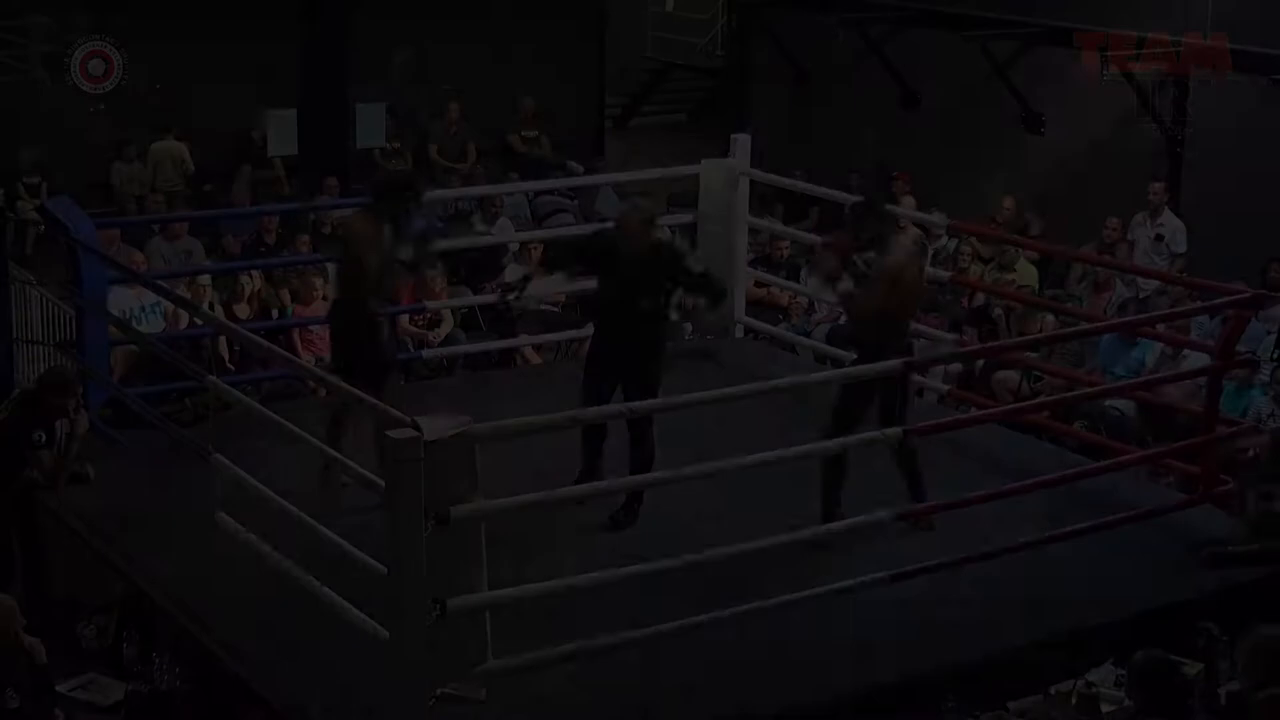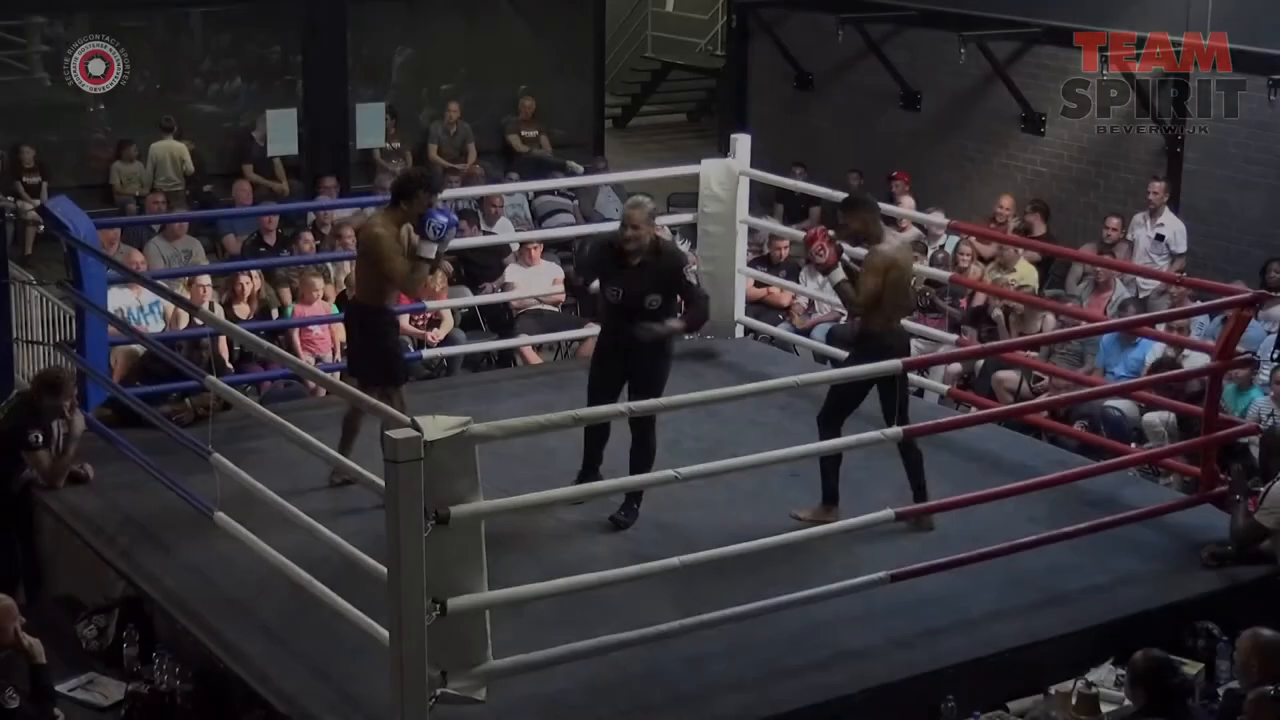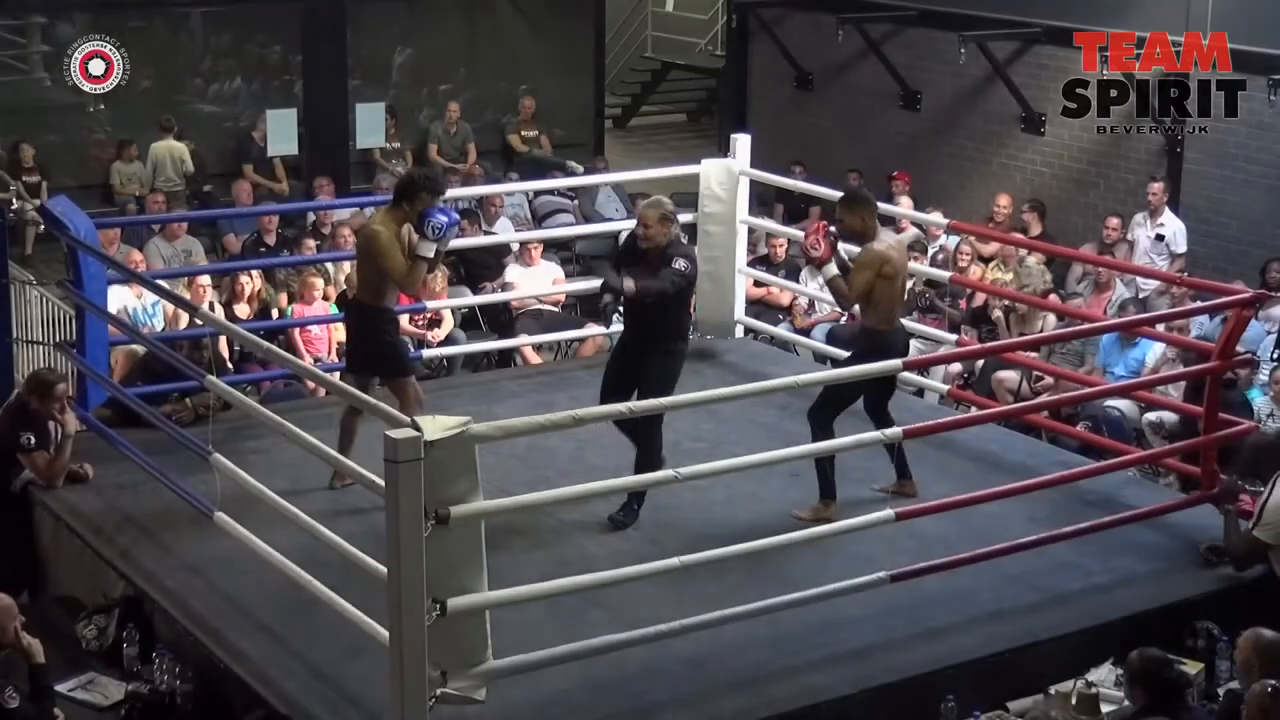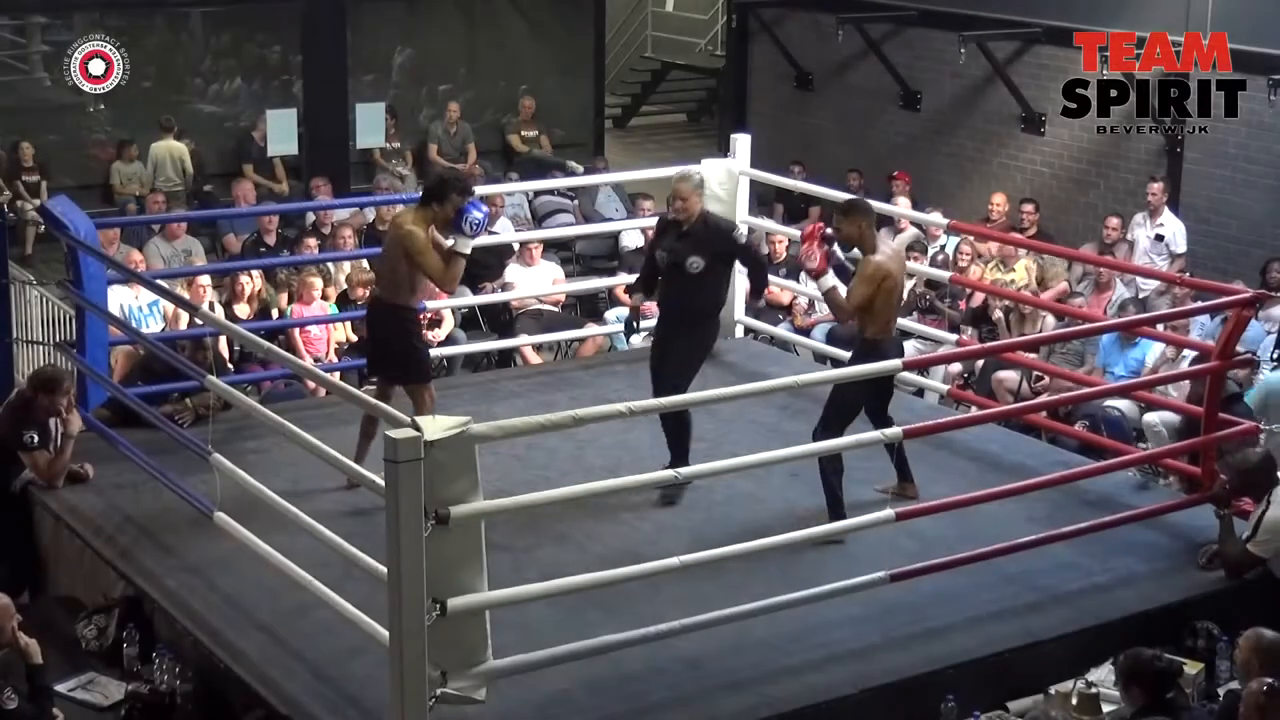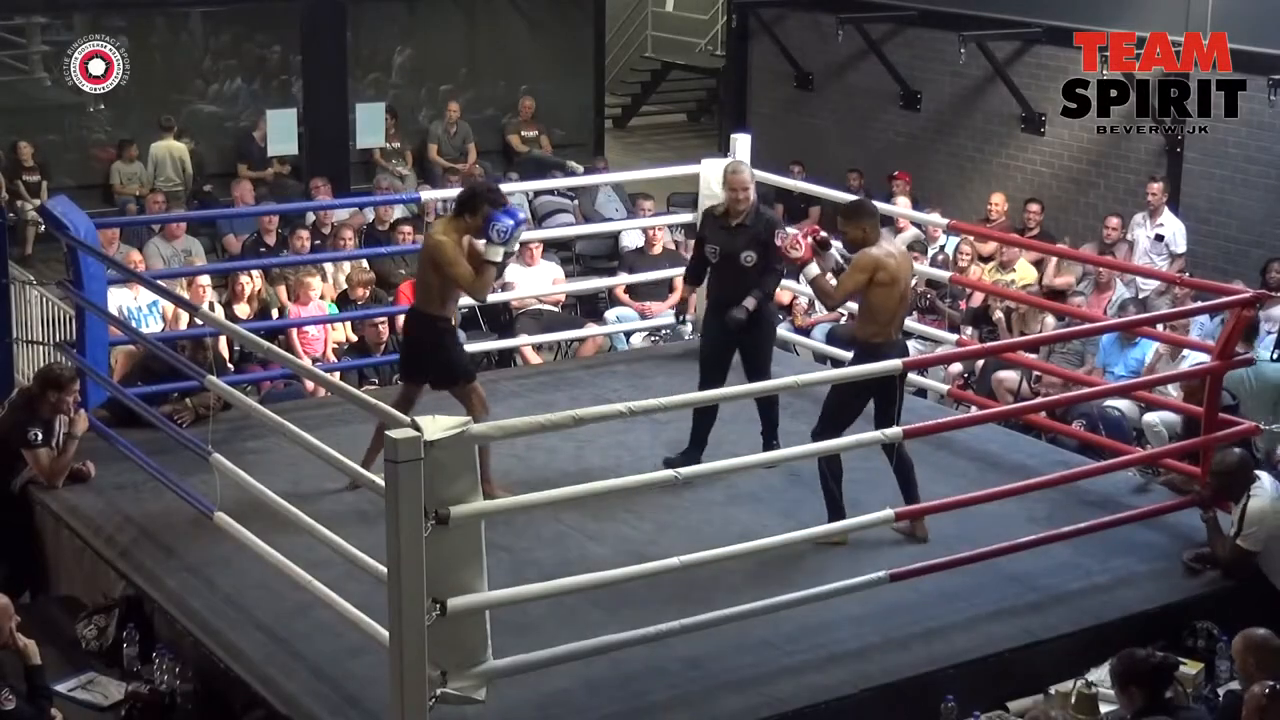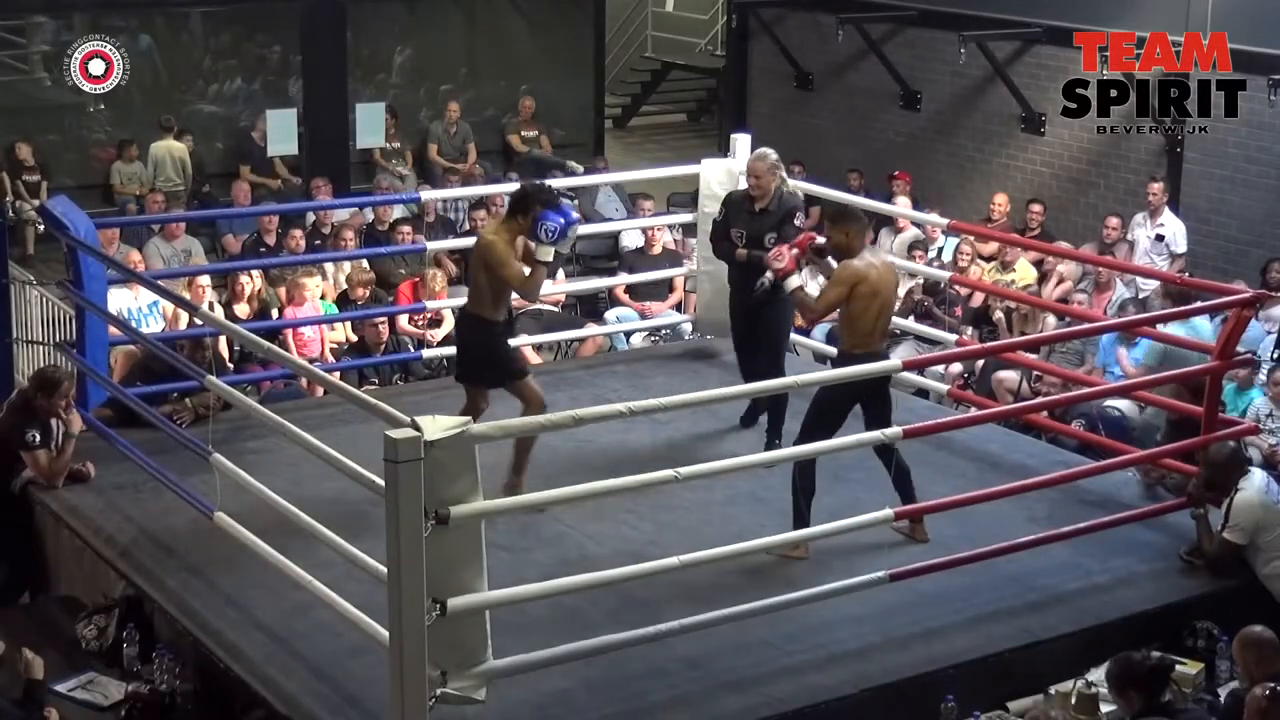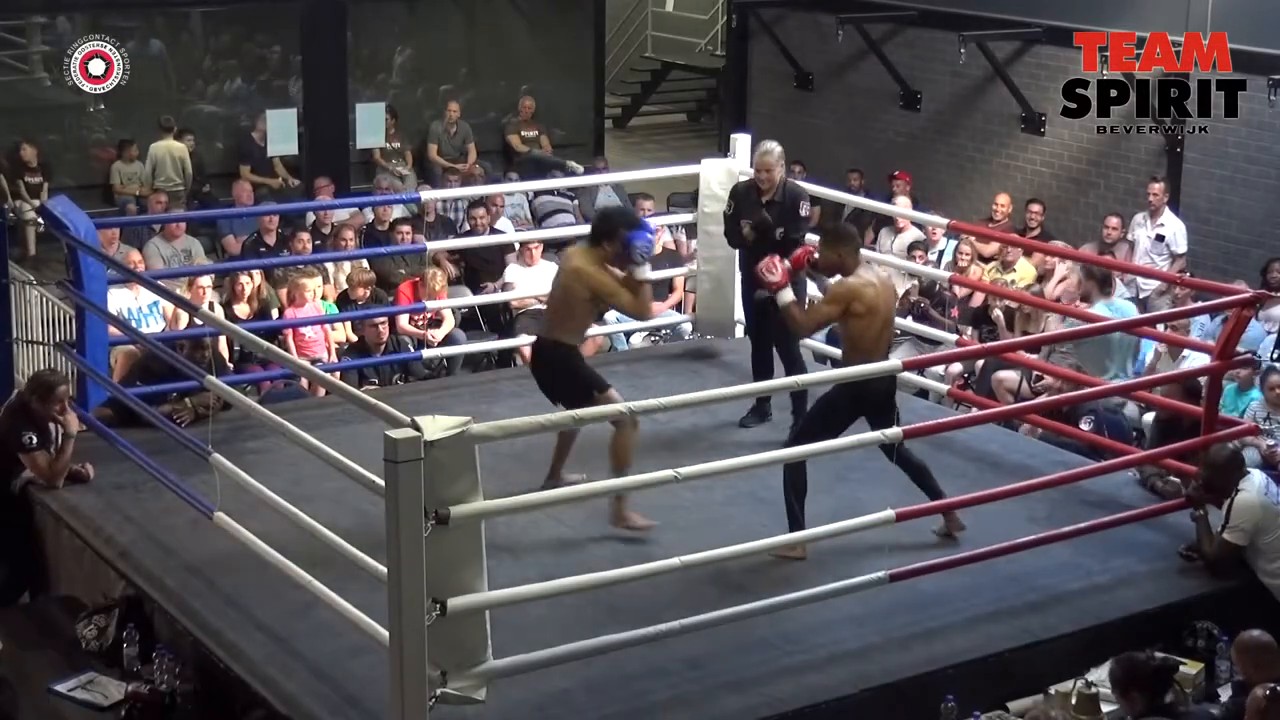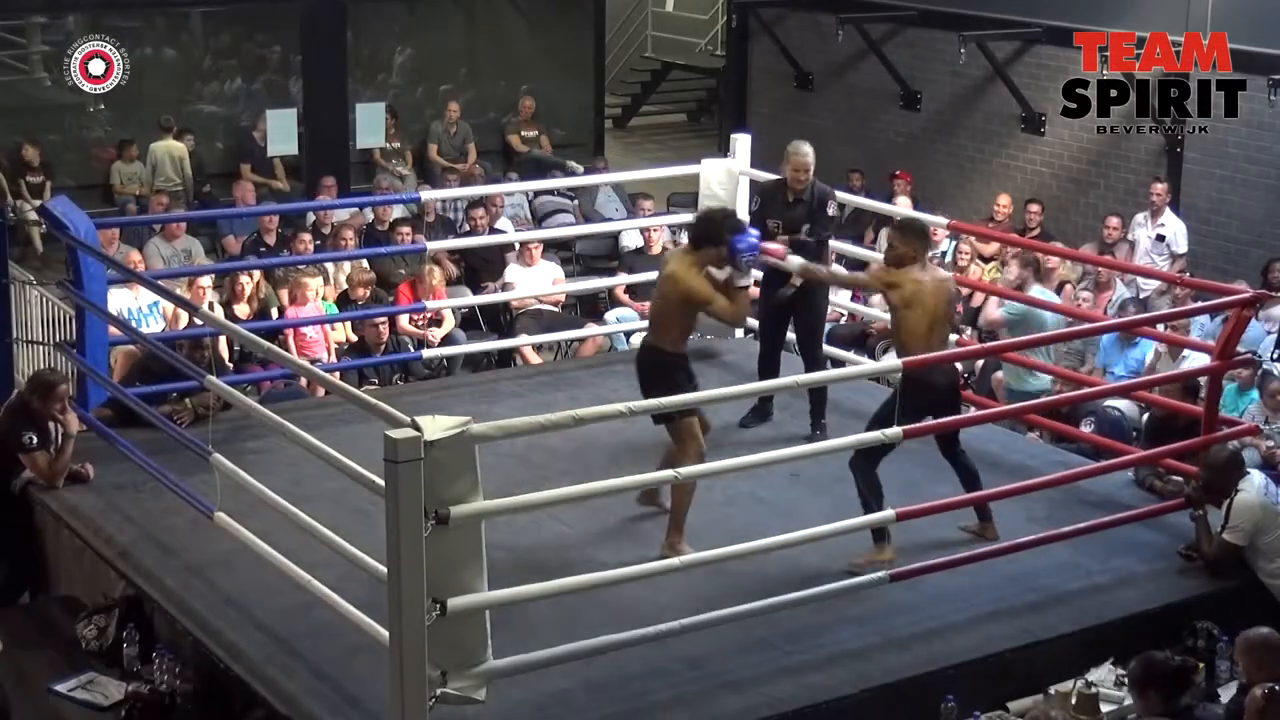
dt=0.4s
person 1, frame 1
left shoulder: (890, 264)
right shoulder: (912, 248)
left elbow: (863, 315)
left wrist: (838, 280)
left hip: (880, 355)
right hip: (899, 349)
left knee: (837, 435)
right knee: (895, 429)
left ankle: (831, 516)
right ankle: (921, 507)
person 1, frame 2
left shoulder: (880, 257)
right shoulder: (899, 246)
left elbow: (856, 306)
left wrist: (832, 268)
right wrist: (838, 255)
left hip: (873, 346)
right hip: (896, 341)
left knee: (829, 421)
right knee: (900, 425)
left ankle: (828, 507)
right ankle: (922, 508)
person 1, frame 3
left shoulder: (873, 253)
right shoulder: (892, 243)
left elbow: (847, 300)
left wrist: (825, 262)
right wrist: (835, 251)
left hip: (876, 345)
right hip: (894, 339)
left knee: (820, 415)
right knee: (878, 410)
left ankle: (827, 503)
right ankle: (905, 480)
person 1, frame 4
left shoulder: (874, 263)
right shoulder: (890, 249)
left elbow: (844, 312)
right elbow: (861, 287)
left wrist: (820, 274)
right wrist: (831, 249)
left hip: (871, 354)
right hip: (889, 347)
left knee: (826, 433)
right knee: (879, 416)
left ankle: (837, 520)
right ankle: (905, 482)
person 1, frame 5
left shoulder: (869, 258)
right shoulder: (900, 252)
left elbow: (833, 298)
left wrist: (805, 262)
right wrist: (825, 253)
left hip: (872, 358)
right hip: (897, 353)
left knee: (825, 437)
right knee: (891, 438)
left ankle: (836, 524)
right ankle: (917, 521)
person 1, frame 6
left shoulder: (853, 269)
right shoulder: (886, 264)
left elbow: (813, 313)
left wrist: (789, 275)
right wrist: (823, 260)
left hip: (851, 367)
right hip: (879, 363)
left knee: (806, 448)
right knee: (885, 443)
left ankle: (799, 539)
right ankle: (916, 523)
person 1, frame 7
left shoulder: (847, 288)
right shoulder: (881, 278)
left elbow: (803, 326)
left wrist: (780, 288)
right wrist: (814, 271)
left hip: (856, 383)
right hip: (884, 379)
left knee: (796, 451)
right knee: (896, 449)
left ankle: (794, 541)
right ankle: (950, 517)
person 1, frame 8
left shoulder: (894, 278)
right shoulder: (948, 280)
left elbow: (833, 277)
left wrist: (785, 258)
left hip: (918, 384)
right hip: (948, 376)
left knee: (862, 461)
right knee: (953, 450)
left ankle: (882, 547)
right ankle: (986, 524)
person 2, frame 1
left shoulder: (383, 226)
right shoulder: (360, 231)
left elbow: (384, 285)
right elbow: (383, 289)
left wrist: (406, 245)
right wrist: (402, 248)
left hip: (365, 315)
right hip: (354, 317)
right knee: (381, 397)
left ankle: (330, 469)
person 2, frame 2
left shoulder: (402, 226)
right shoulder: (379, 233)
left elbow: (420, 271)
right elbow: (411, 287)
left wrist: (437, 245)
right wrist: (428, 244)
left hip: (369, 315)
right hip: (372, 319)
left knee: (364, 395)
right knee: (395, 403)
left ankle: (340, 468)
person 2, frame 3
left shoulder: (404, 226)
right shoulder: (379, 232)
left elbow: (423, 267)
right elbow: (410, 285)
left wrist: (438, 243)
right wrist: (428, 243)
left hip: (366, 314)
right hip: (373, 318)
left knee: (359, 395)
right knee: (412, 399)
left ankle: (340, 472)
person 2, frame 4
left shoulder: (417, 222)
right shoulder: (411, 231)
left elbow: (443, 259)
right elbow: (448, 283)
left wrist: (460, 238)
right wrist: (465, 239)
left hip: (383, 312)
right hip: (398, 318)
left knee: (383, 394)
right knee: (424, 402)
person 2, frame 5
left shoulder: (461, 235)
right shoulder: (444, 242)
left elbow: (483, 272)
right elbow: (479, 292)
left wrist: (500, 245)
right wrist: (495, 249)
left hip: (421, 323)
right hip: (433, 328)
left knee: (405, 400)
right knee: (477, 404)
left ankle: (366, 469)
right ankle: (487, 487)
person 2, frame 6
left shoulder: (516, 236)
right shoulder: (493, 242)
left elbow: (542, 276)
right elbow: (529, 292)
left wrist: (555, 245)
right wrist: (545, 248)
left hip: (481, 327)
right hip: (481, 330)
left knee: (475, 408)
right knee: (535, 401)
right ankle: (516, 481)
person 2, frame 7
left shoulder: (576, 255)
right shoulder: (594, 275)
left elbow: (621, 288)
right elbow: (642, 311)
left wrist: (634, 271)
right wrist: (642, 269)
left hip: (545, 350)
right hip: (560, 356)
left knee: (577, 410)
right knee: (626, 419)
left ankle: (555, 476)
right ankle: (620, 509)
person 2, frame 8
left shoulder: (686, 260)
right shoulder: (687, 279)
left elbow: (722, 287)
right elbow: (737, 318)
left wrist: (737, 272)
right wrist: (742, 272)
left hip: (669, 357)
right hip: (662, 363)
left knee: (699, 427)
right knee: (693, 449)
left ankle: (651, 491)
right ankle: (674, 544)
person 3, frame 1
left shoulder: (668, 260)
right shoulder: (605, 248)
left elbow: (714, 291)
right elbow: (565, 258)
left hip: (646, 352)
right hip: (606, 345)
left knee: (639, 423)
right knee: (590, 410)
left ankle: (634, 500)
right ankle: (590, 472)
person 3, frame 2
left shoulder: (672, 259)
right shoulder: (608, 249)
left elbow: (699, 311)
right elbow: (578, 277)
left wrist: (667, 328)
right wrist: (587, 284)
left hip: (652, 351)
right hip: (611, 343)
left knee: (641, 423)
right knee: (596, 411)
left ankle: (633, 500)
right ankle: (589, 474)
person 3, frame 3
left shoulder: (681, 258)
right shoulder: (634, 243)
left elbow: (664, 287)
right elbow: (614, 270)
left wrist: (625, 286)
right wrist: (610, 299)
left hip: (666, 347)
right hip: (633, 337)
left knee: (648, 419)
right knee: (611, 402)
left ankle: (634, 502)
right ankle: (650, 457)
person 3, frame 4
left shoulder: (720, 231)
right shoulder: (665, 227)
left elbow: (757, 265)
right elbow: (650, 270)
left wrist: (755, 298)
right wrist: (636, 306)
left hip: (701, 326)
right hip: (668, 322)
left knee: (672, 392)
right knee: (661, 392)
left ankle: (681, 468)
right ankle: (680, 462)
person 3, frame 5
left shoulder: (769, 222)
right shoulder: (711, 218)
left elbow: (774, 273)
right elbow: (698, 261)
left wrist: (747, 307)
right wrist: (684, 296)
left hip: (757, 315)
right hip: (718, 311)
left knee: (759, 380)
right knee: (709, 381)
left ankle: (771, 442)
right ankle: (693, 451)
person 3, frame 6
left shoulder: (791, 207)
right shoulder: (733, 201)
right elbow: (718, 245)
left wrist: (767, 277)
right wrist: (748, 255)
left hip: (775, 295)
right hip: (740, 292)
left knee: (773, 364)
right knee: (745, 355)
left ankle: (774, 438)
right ankle: (758, 402)
person 3, frame 7
left shoulder: (796, 196)
right shoulder: (741, 192)
left elbow: (793, 245)
right elbow: (732, 237)
right wrist: (751, 230)
right hip: (752, 280)
left knee: (788, 348)
right knee: (759, 344)
left ankle: (801, 418)
right ankle: (762, 405)
person 3, frame 8
left shoulder: (824, 197)
right shoulder: (767, 191)
left elbow: (817, 246)
left wrist: (793, 284)
right wrist: (790, 241)
left hip: (809, 285)
right hip: (773, 280)
left knee: (811, 351)
right knee: (769, 345)
left ankle: (819, 420)
right ankle: (764, 406)
person 4, frame 1
left shoulder: (40, 404)
right shoulder: (29, 422)
left elbow: (53, 460)
right elbow: (55, 480)
left wrist: (75, 467)
right wrist: (76, 435)
left knee: (32, 554)
left ankle: (35, 609)
person 4, frame 2
left shoulder: (35, 403)
right shoulder: (26, 423)
left elbow: (51, 459)
right elbow: (54, 479)
left wrist: (73, 468)
right wrist: (74, 434)
left knee: (31, 556)
person 4, frame 3
left shoulder: (44, 412)
right shoulder: (19, 425)
left elbow: (50, 457)
right elbow: (53, 479)
left wrist: (72, 468)
right wrist: (68, 433)
left knee: (25, 559)
person 4, frame 4
left shoulder: (42, 408)
right shoulder: (21, 423)
left elbow: (49, 456)
right elbow: (52, 480)
left wrist: (72, 469)
right wrist: (70, 434)
left knee: (26, 558)
person 4, frame 5
left shoulder: (45, 406)
right shoulder: (26, 421)
left elbow: (51, 457)
right elbow: (53, 478)
left wrist: (74, 468)
right wrist: (75, 434)
left knee: (29, 559)
right knee: (19, 564)
person 4, frame 6
left shoulder: (40, 407)
right shoulder: (23, 423)
left elbow: (51, 458)
right elbow: (53, 479)
left wrist: (74, 469)
right wrist: (72, 433)
left knee: (27, 560)
right knee: (19, 566)
person 4, frame 7
left shoulder: (42, 412)
right shoulder: (20, 425)
left elbow: (51, 461)
right elbow: (53, 479)
left wrist: (73, 469)
right wrist: (70, 434)
left knee: (26, 560)
right knee: (21, 566)
person 4, frame 8
left shoulder: (42, 412)
right shoulder: (20, 425)
left elbow: (51, 461)
right elbow: (53, 479)
left wrist: (74, 470)
right wrist: (70, 434)
left knee: (27, 560)
right knee: (21, 567)
